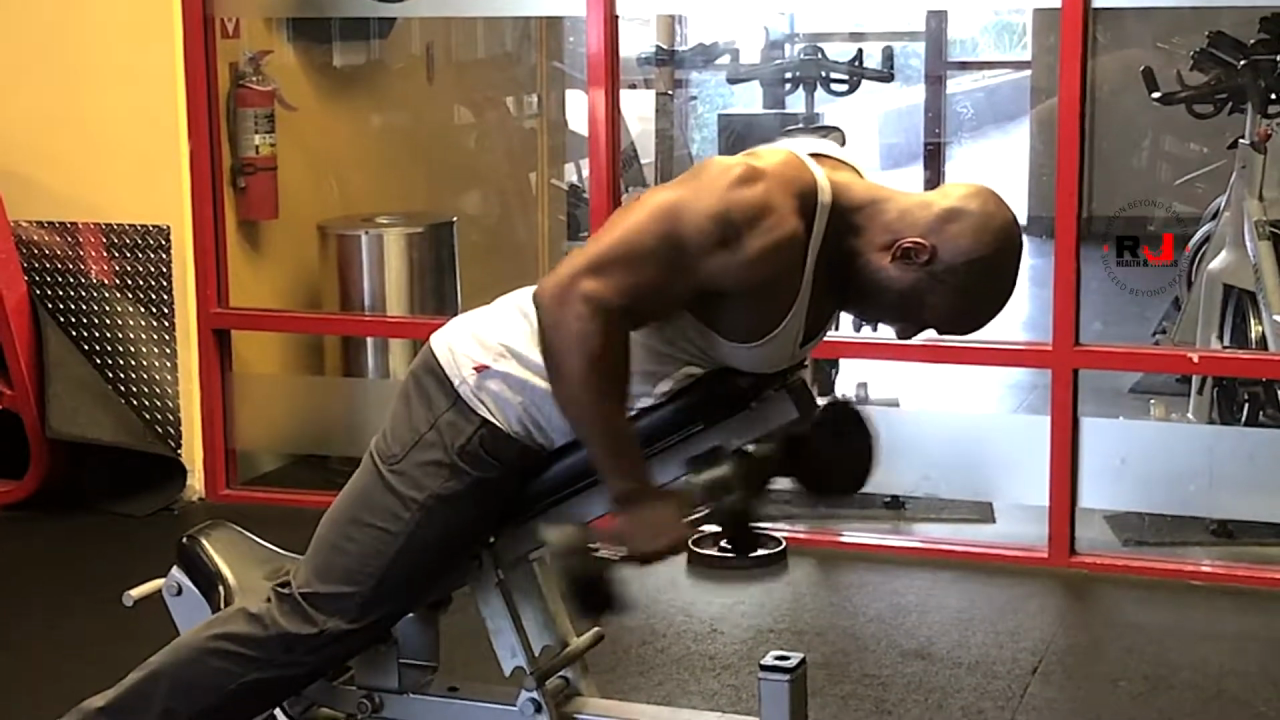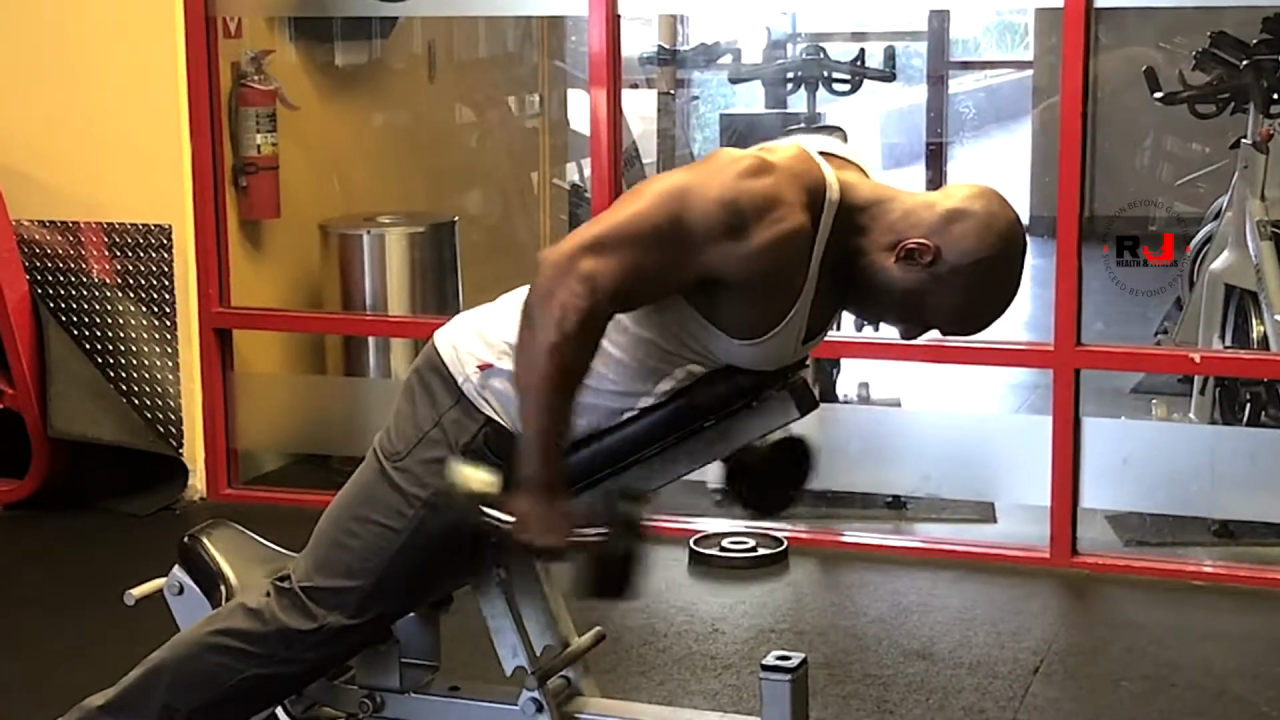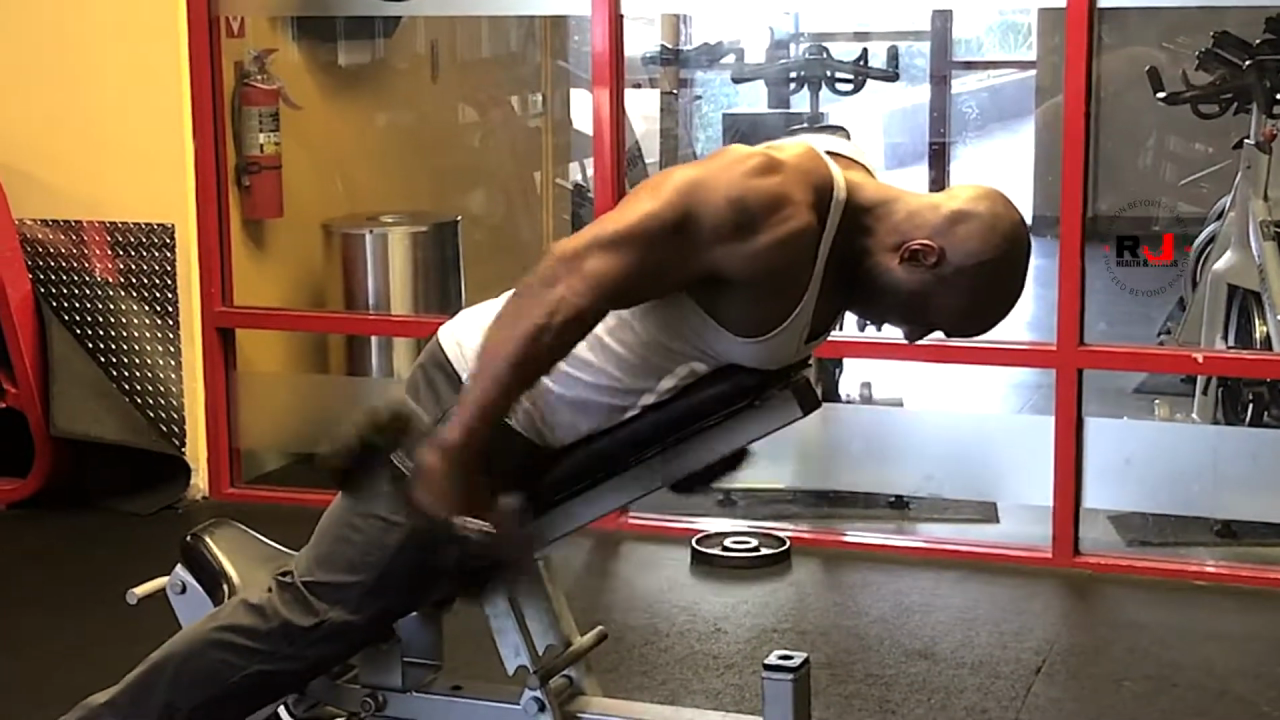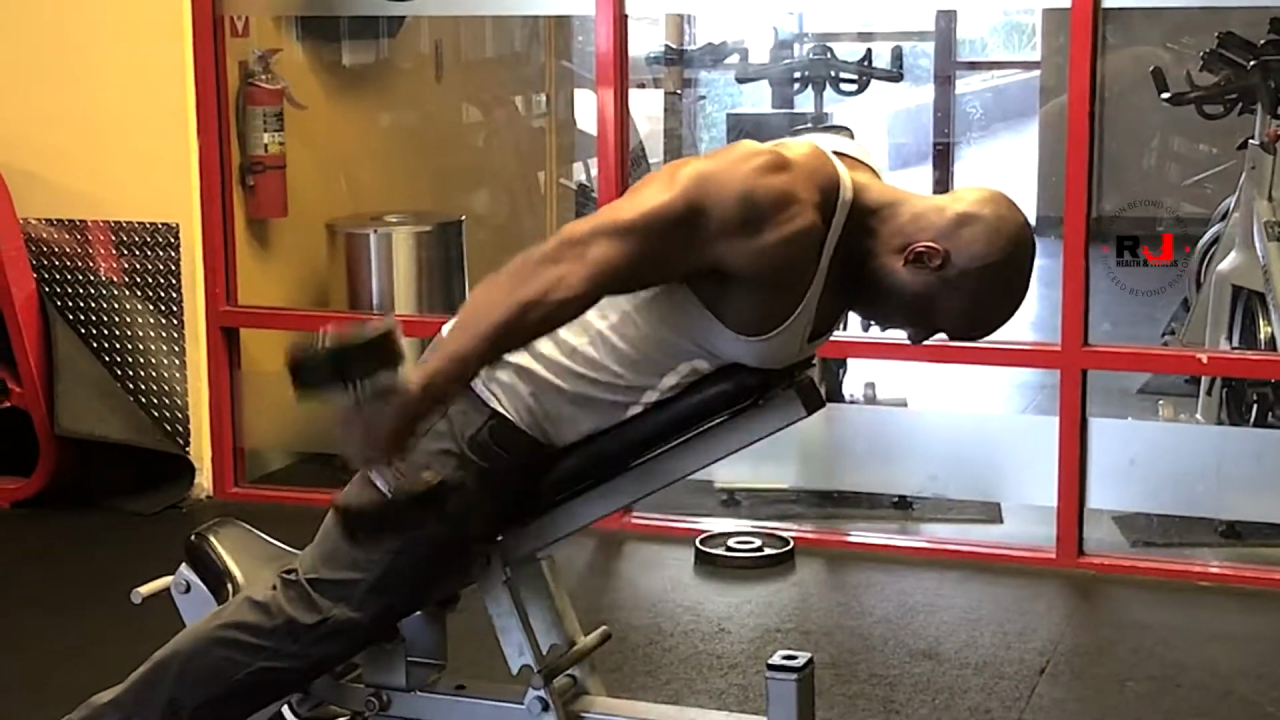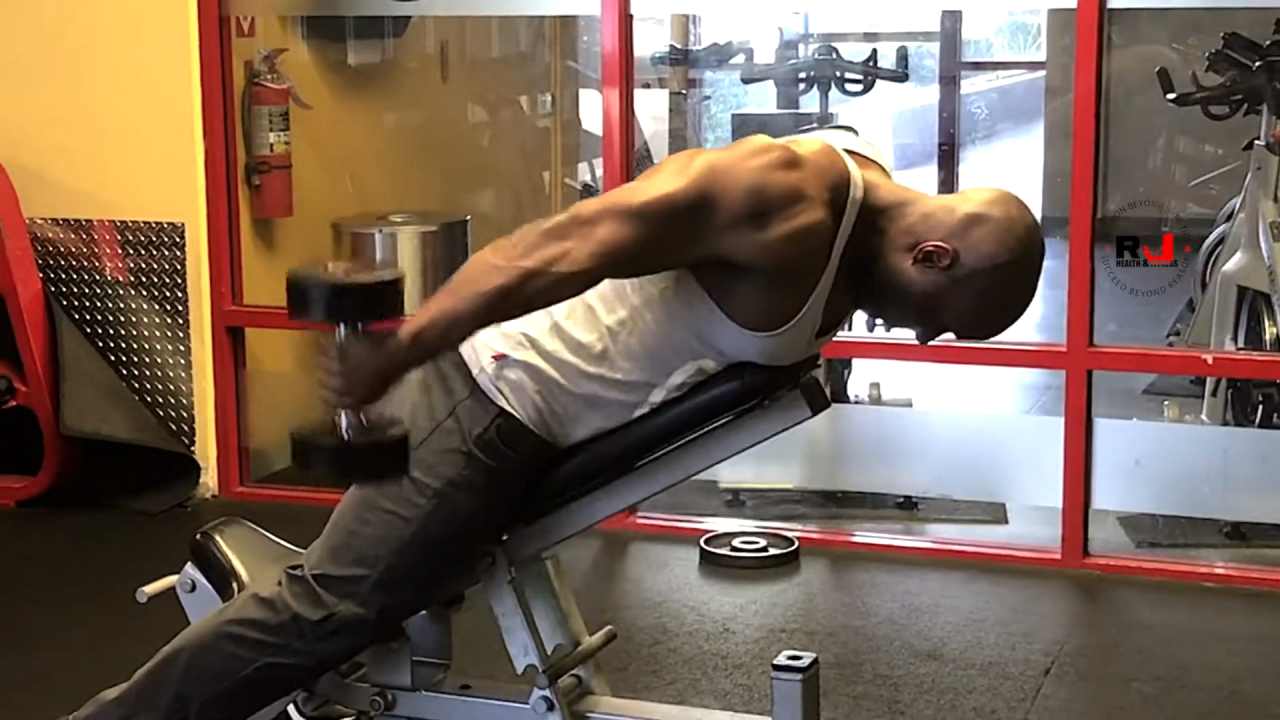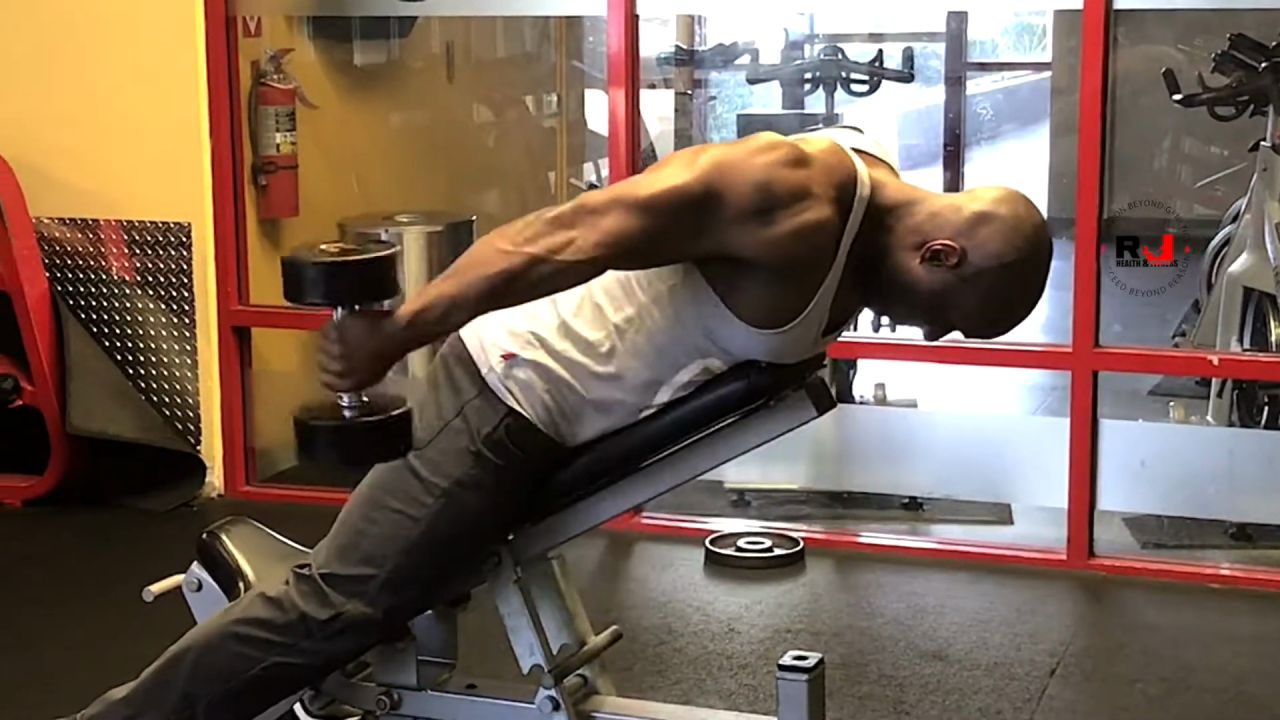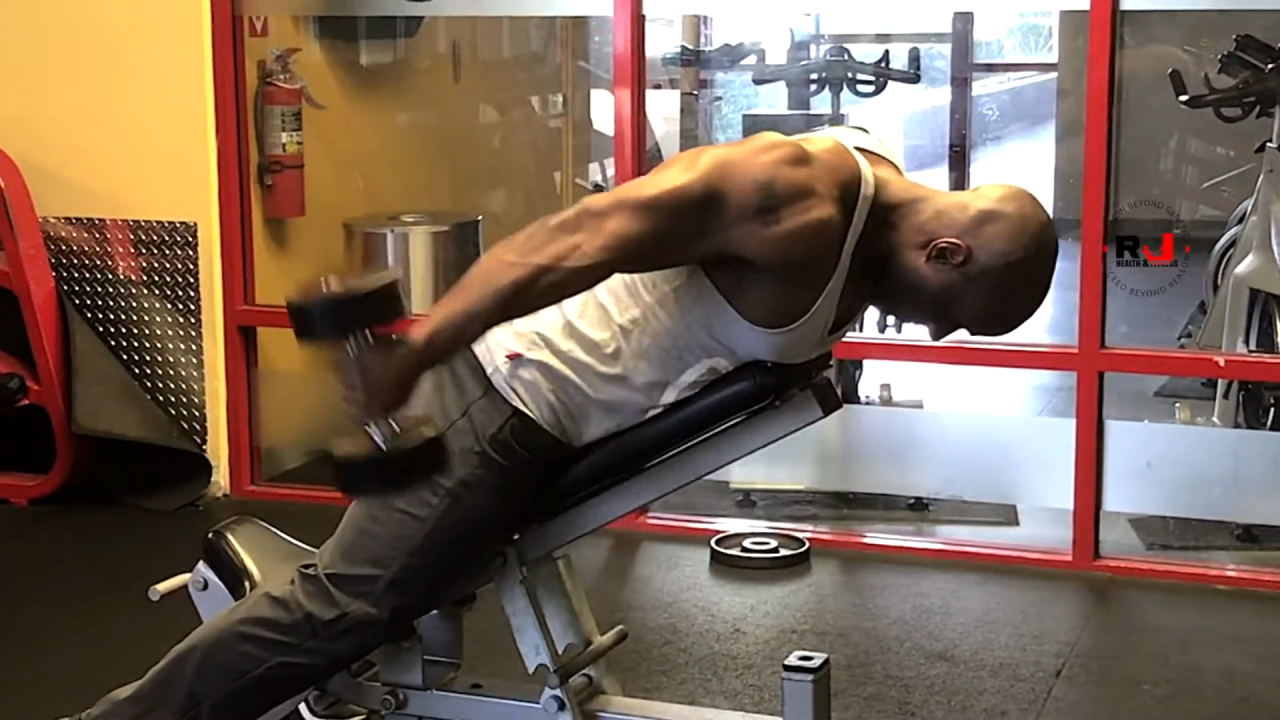
dt=0.1s
person 1, frame 1
left shoulder: (845, 217)
right shoulder: (761, 213)
right elbow: (576, 303)
right wrist: (633, 496)
left hip: (535, 422)
right hip: (492, 404)
right knee: (320, 616)
person 1, frame 2
left shoulder: (847, 211)
right shoulder: (770, 206)
right elbow: (571, 278)
right wrist: (541, 486)
left hip: (531, 405)
right hip: (490, 393)
right knee: (317, 614)
person 1, frame 3
left shoulder: (852, 212)
right shoulder: (777, 204)
right elbow: (577, 273)
right wrist: (461, 447)
left hip: (551, 409)
right hip: (495, 397)
left knee: (387, 587)
right knee: (321, 610)
person 1, frame 4
left shoulder: (858, 211)
right shoulder: (783, 200)
right elbow: (576, 260)
right wrist: (415, 396)
left hip: (556, 418)
right hip: (497, 401)
left knee: (372, 586)
right knee: (323, 606)
person 1, frame 5
left shoulder: (866, 212)
right shoulder: (792, 196)
right elbow: (581, 239)
right wrist: (404, 343)
left hip: (559, 417)
right hip: (505, 396)
left knee: (377, 588)
right knee: (330, 604)
person 1, frame 6
left shoulder: (874, 210)
right shoulder: (798, 195)
right elbow: (585, 229)
right wrist: (402, 326)
left hip: (569, 417)
right hip: (517, 392)
left knee: (374, 595)
right knee: (334, 604)
person 1, frame 7
left shoulder: (879, 210)
right shoulder: (802, 196)
right elbow: (589, 233)
right wrist: (413, 350)
left hip: (573, 417)
right hip: (525, 393)
left knee: (377, 597)
right knee: (341, 605)
